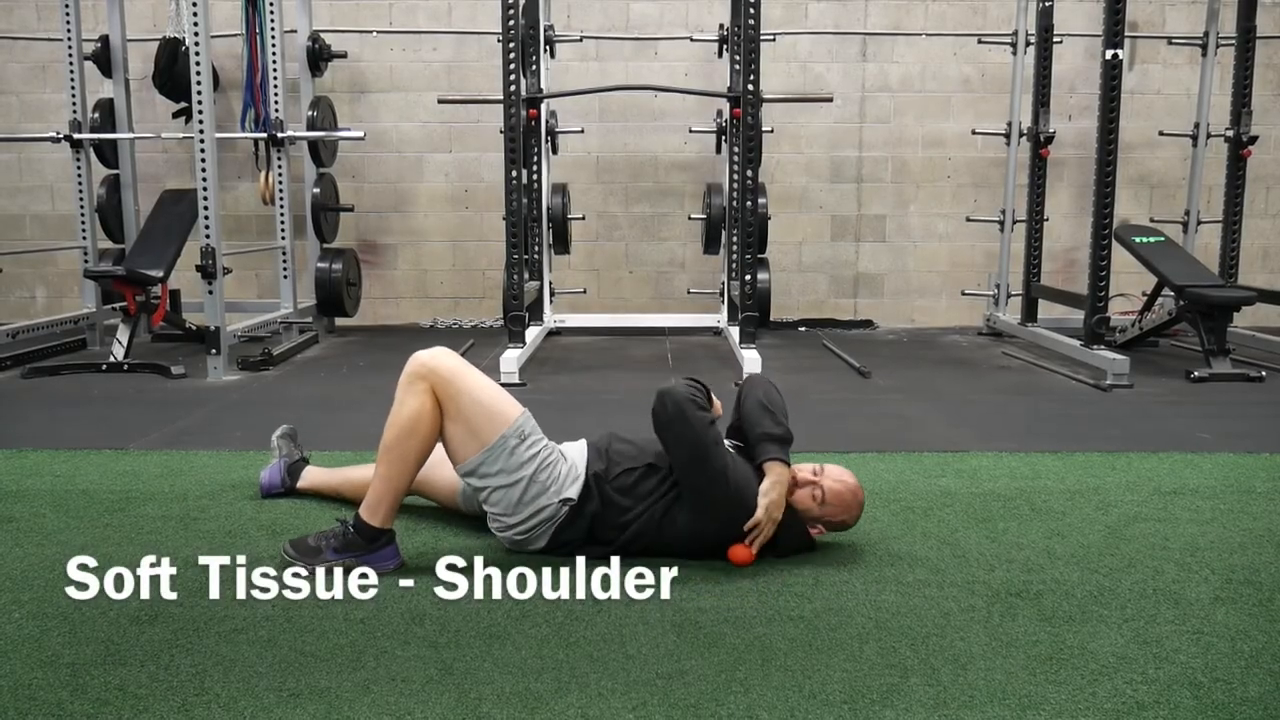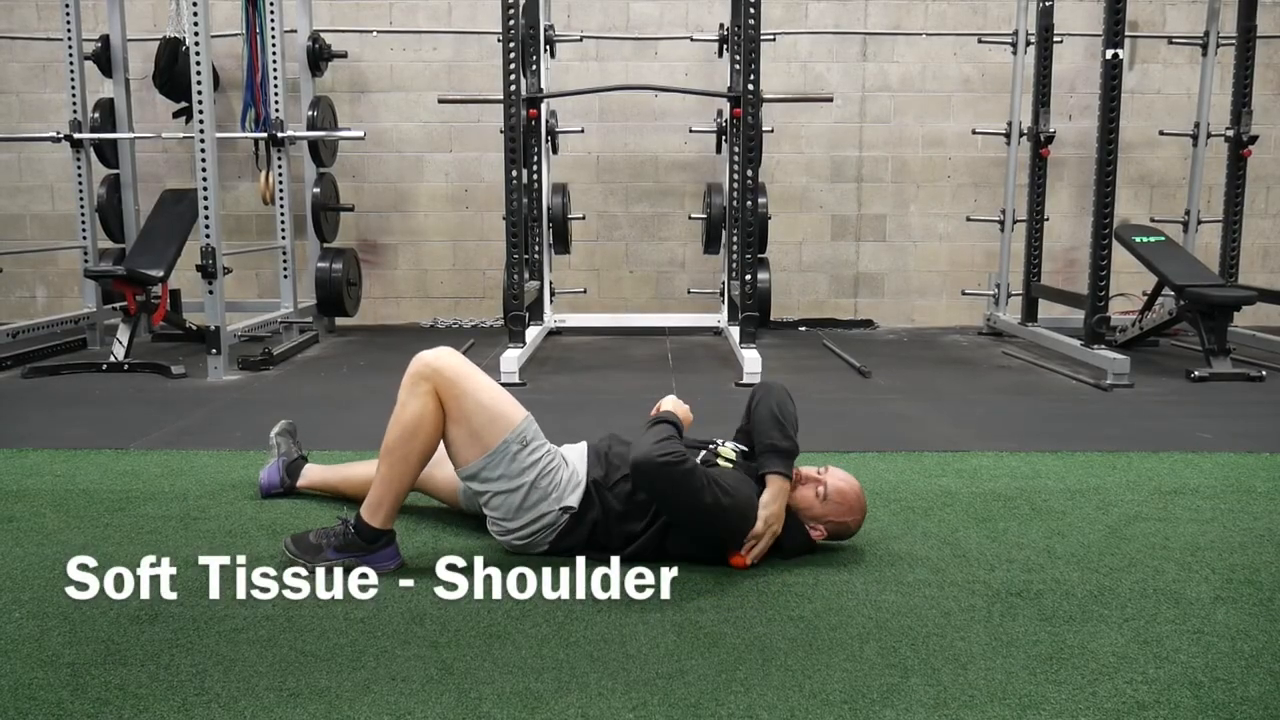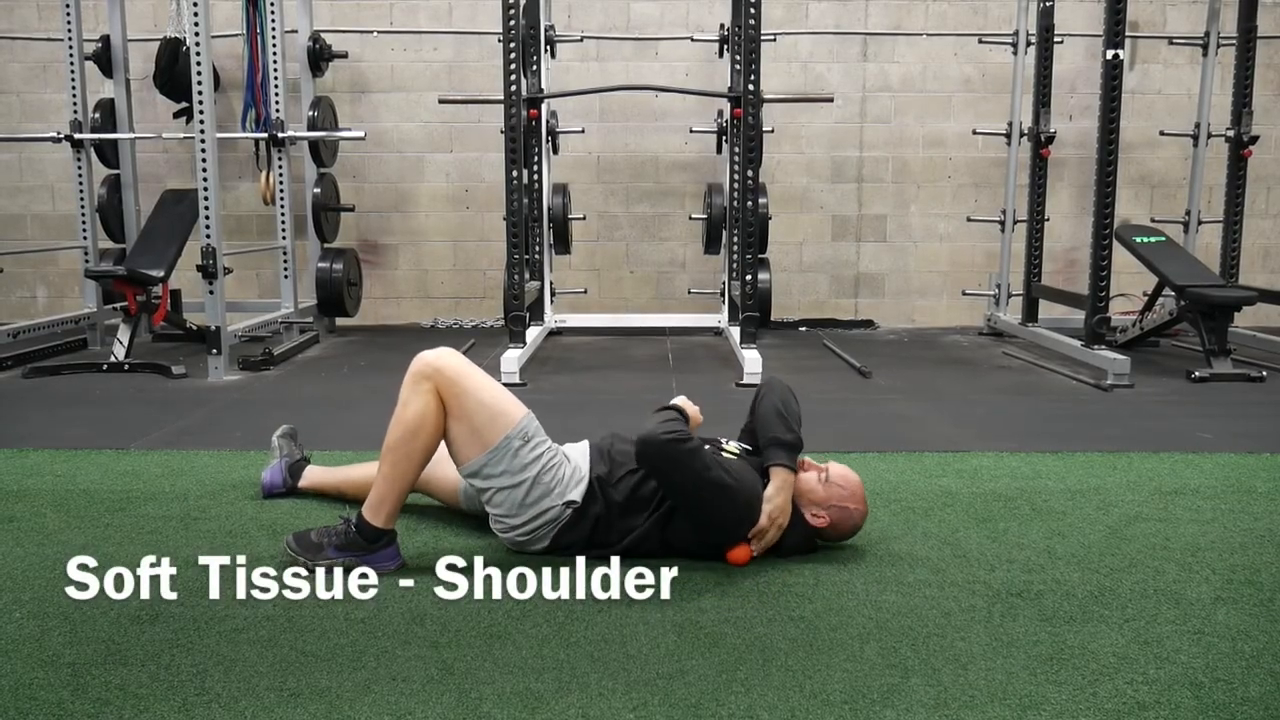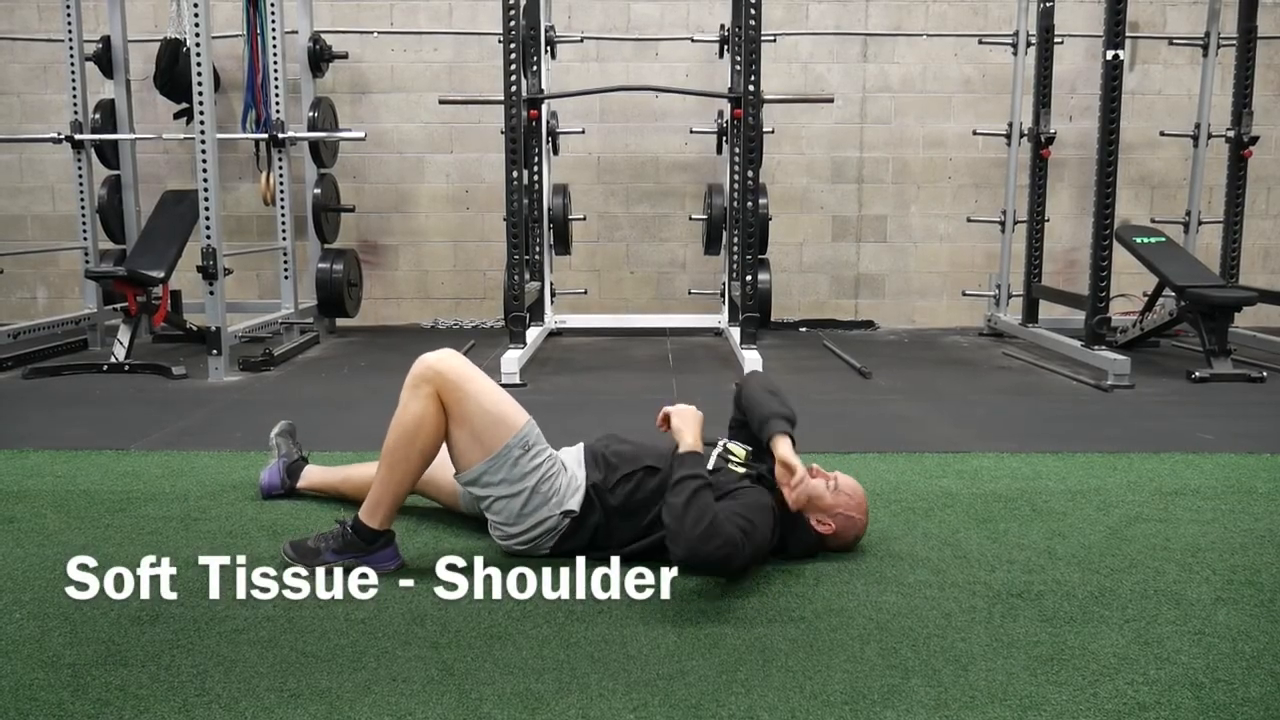
dt=0.5s
person 1, frame 1
left shoulder: (734, 501)
right shoulder: (761, 478)
left elbow: (672, 403)
right elbow: (758, 390)
left wrist: (703, 401)
right wrist: (778, 465)
left hip: (545, 502)
right hip: (561, 479)
left knee: (430, 368)
right knee: (414, 466)
left ankle: (368, 537)
right ankle: (301, 476)
person 1, frame 2
left shoulder: (734, 513)
right shoulder: (760, 482)
left elbow: (650, 465)
right elbow: (771, 395)
left wrist: (669, 416)
right wrist: (778, 481)
left hip: (543, 508)
right hip: (562, 476)
left knee: (433, 369)
right knee: (417, 460)
left ankle: (368, 538)
right ankle: (298, 471)
person 1, frame 3
left shoulder: (739, 502)
right shoulder: (762, 475)
left elbow: (657, 446)
right elbow: (774, 392)
left wrist: (679, 412)
right wrist: (782, 473)
left hip: (547, 504)
right hip: (564, 478)
left knee: (434, 367)
right knee: (416, 463)
left ankle: (370, 537)
right ankle: (300, 475)
person 1, frame 4
left shoulder: (757, 517)
right shoulder: (761, 470)
left elbow: (694, 545)
right elbow: (753, 387)
left wrist: (688, 443)
right wrist: (783, 441)
left hip: (546, 508)
right hip: (564, 476)
left knee: (436, 371)
right knee: (415, 463)
left ankle: (367, 538)
right ankle: (298, 474)
